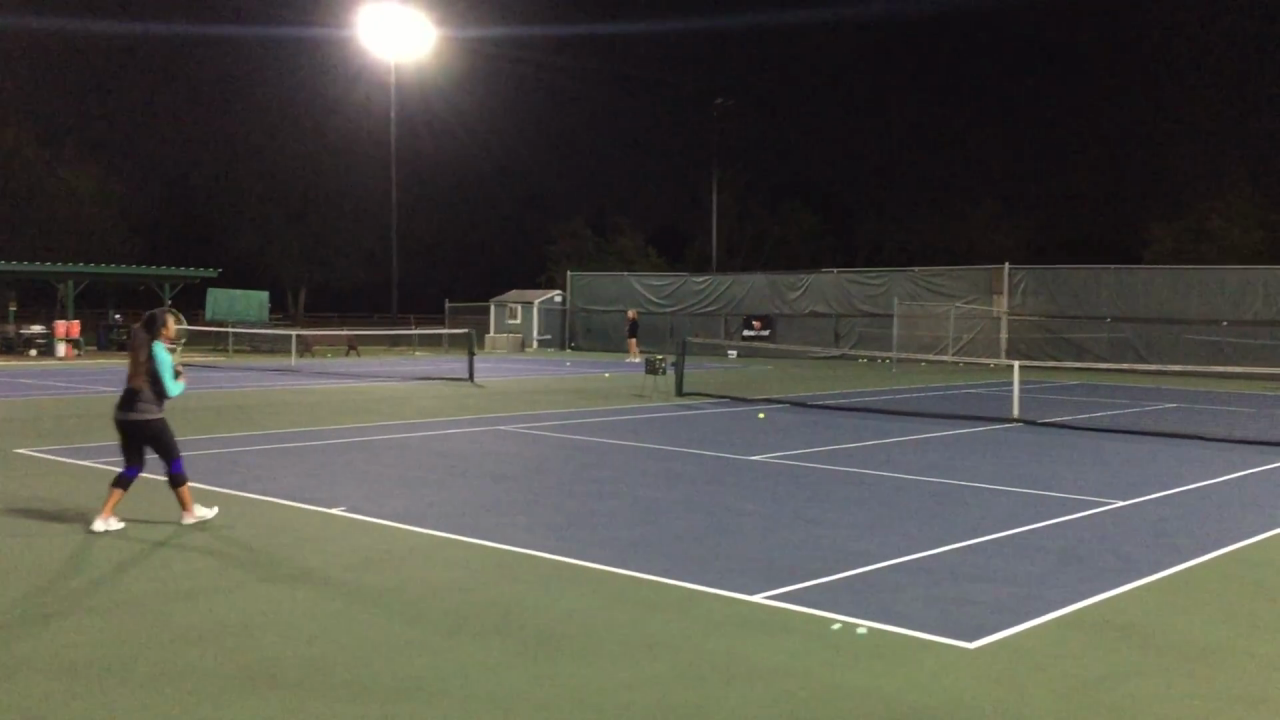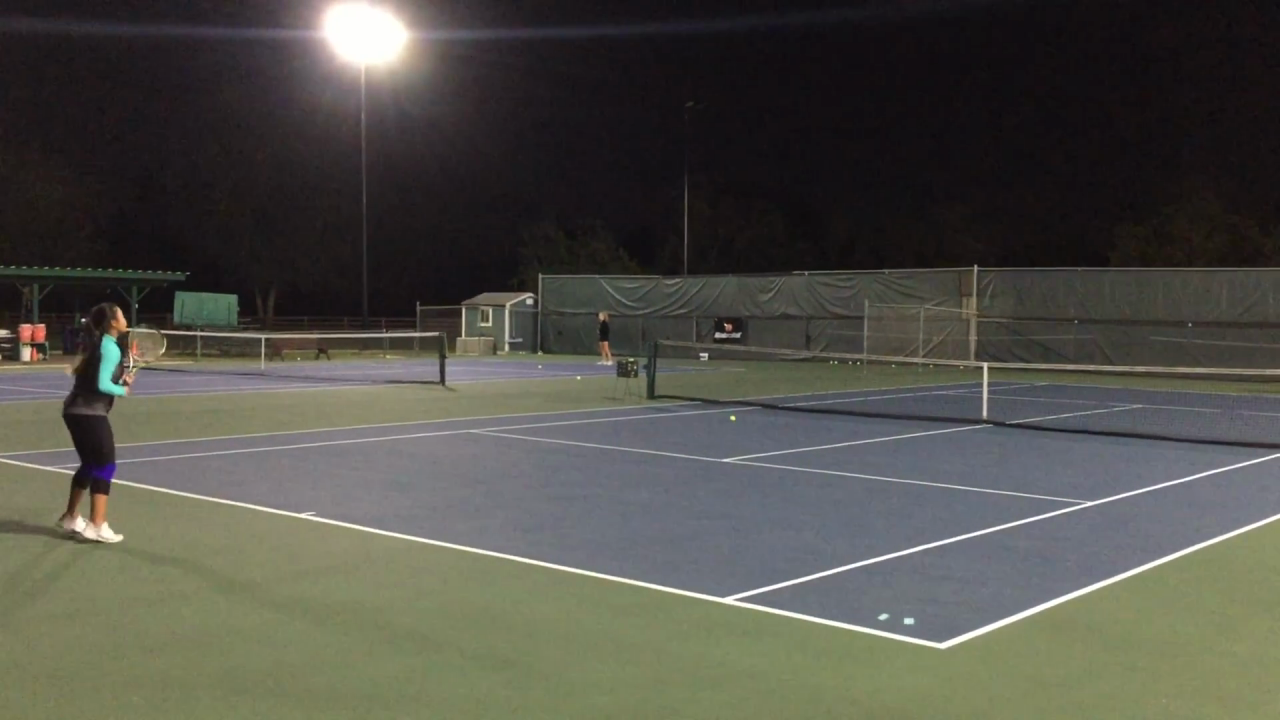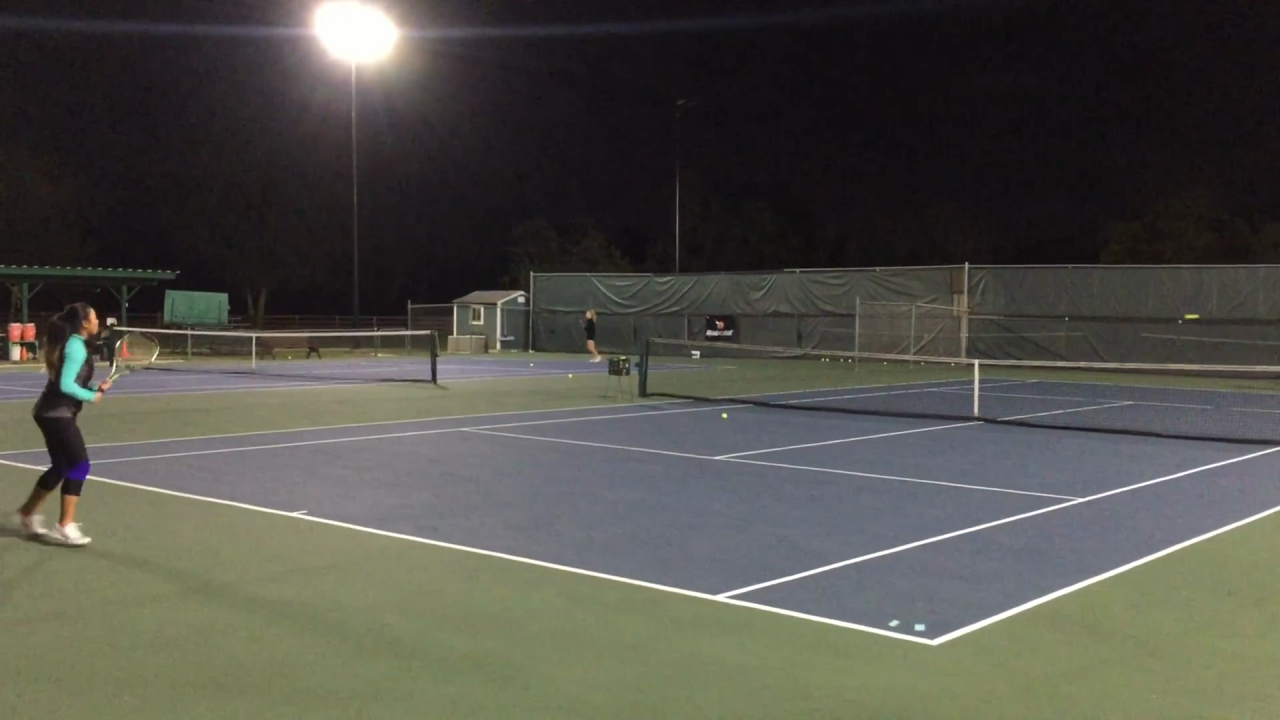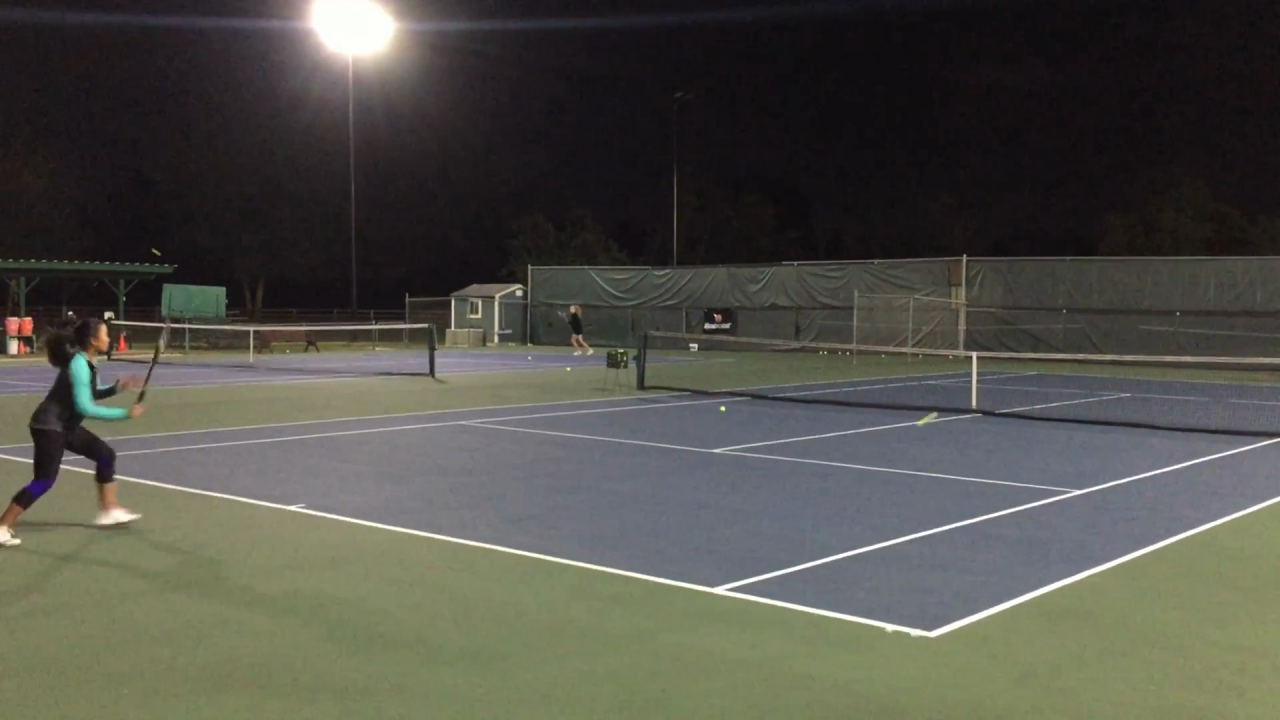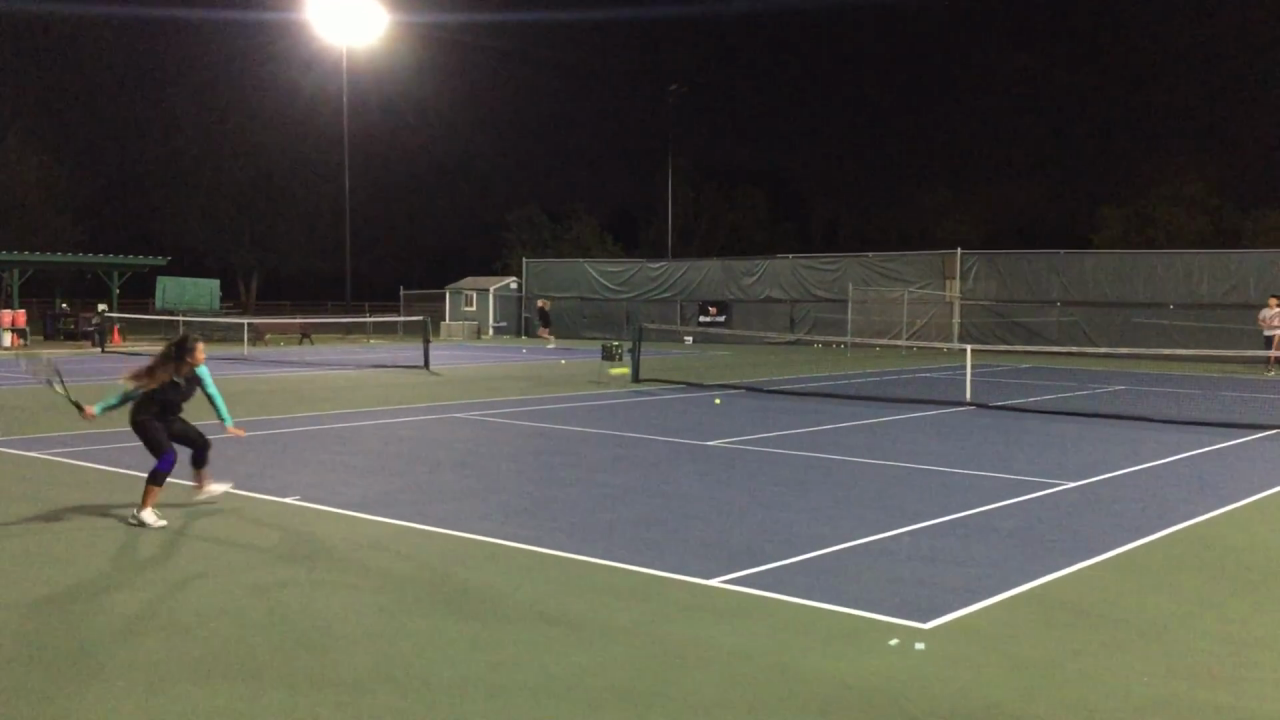
dt=0.4s
person 1, frame 1
left shoulder: (140, 351)
right shoulder: (161, 355)
right elbow: (168, 392)
left wrist: (171, 374)
right wrist: (180, 383)
left hip: (125, 416)
right hip: (148, 417)
left knee: (132, 467)
right knee: (173, 461)
left ankle: (104, 517)
right ankle: (190, 512)
person 1, frame 2
left shoulder: (97, 344)
right shoulder: (111, 348)
right elbow: (101, 385)
left wrist: (120, 381)
right wrist: (122, 389)
left hip: (75, 410)
right hip: (90, 413)
left knee: (90, 465)
right knee: (106, 466)
left ankle: (71, 518)
right ankle: (97, 526)
person 1, frame 3
left shoulder: (71, 345)
right shoulder: (77, 348)
right elbow: (65, 385)
left wrist: (95, 388)
right wrist: (91, 396)
left hip: (53, 414)
right hip: (57, 415)
left knee: (61, 467)
right knee: (80, 465)
left ankle: (27, 514)
right ankle: (65, 526)
person 1, frame 4
left shoulder: (88, 362)
right shoulder: (79, 366)
left elbow: (90, 395)
right elbow: (85, 408)
left wrist: (117, 387)
right wrist: (125, 413)
left hip: (66, 426)
right hip: (48, 427)
left knee: (106, 455)
right knee: (44, 481)
left ankle: (109, 511)
person 1, frame 5
left shoulder: (199, 371)
right shoulder: (161, 376)
left elbow: (213, 394)
right elbow: (129, 395)
left wrist: (227, 423)
right wrist: (98, 409)
left hip: (168, 419)
right hip: (145, 419)
left knee: (202, 444)
right knee: (168, 457)
left ankle: (203, 486)
right ankle: (143, 511)
